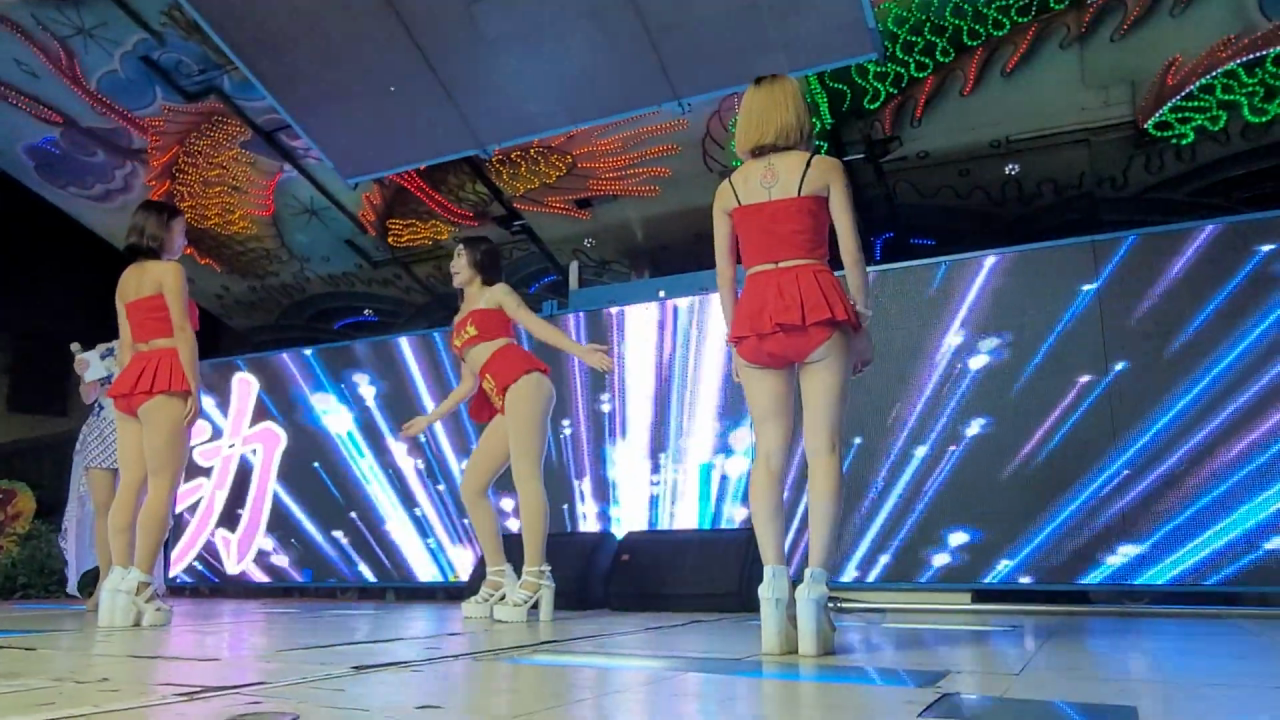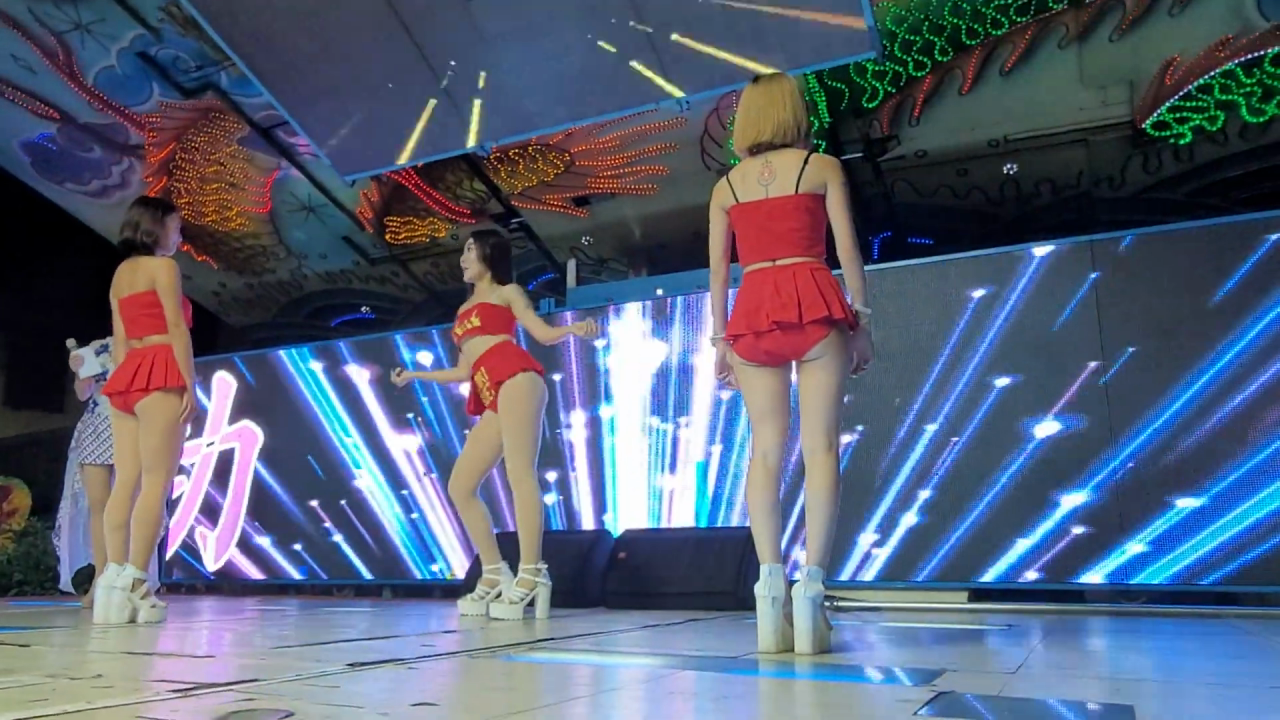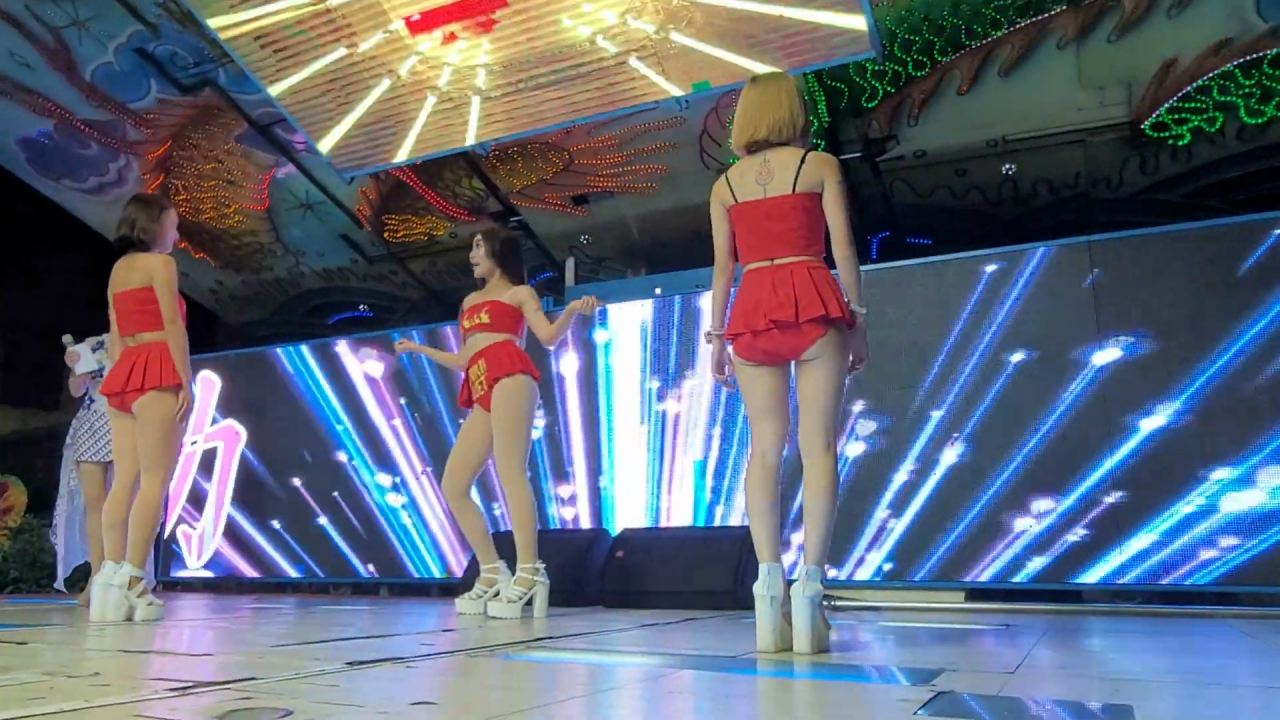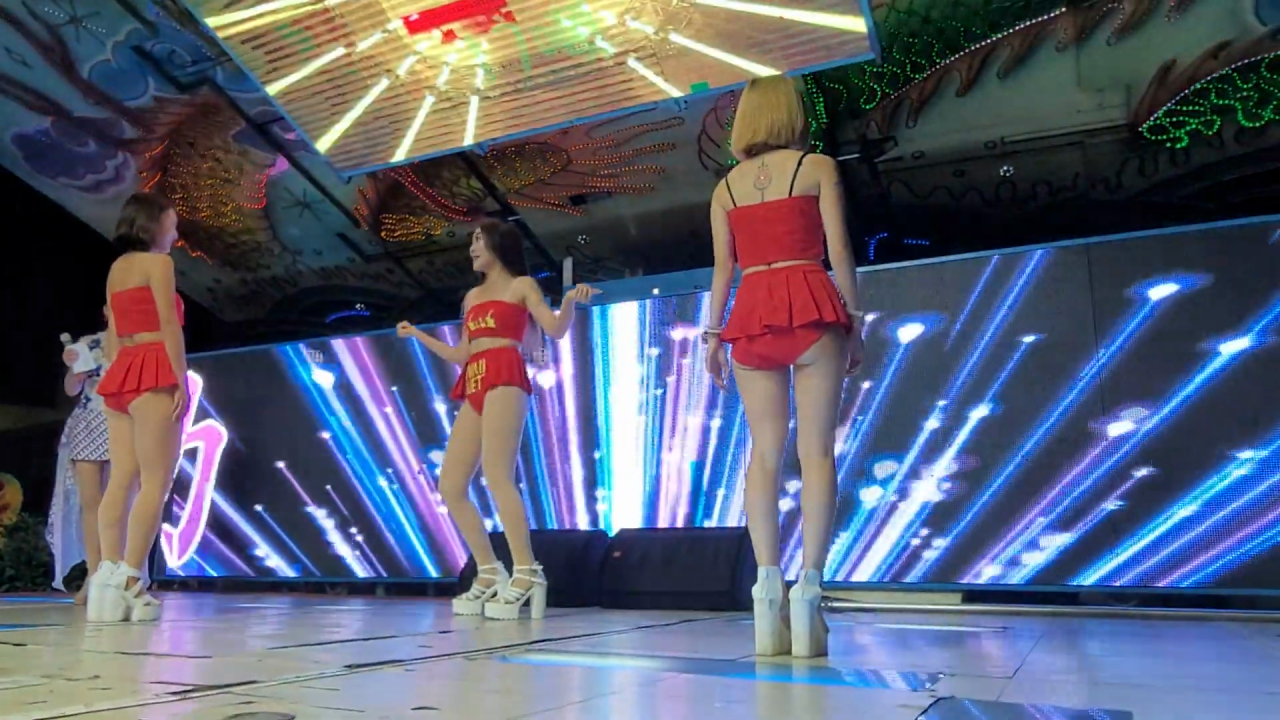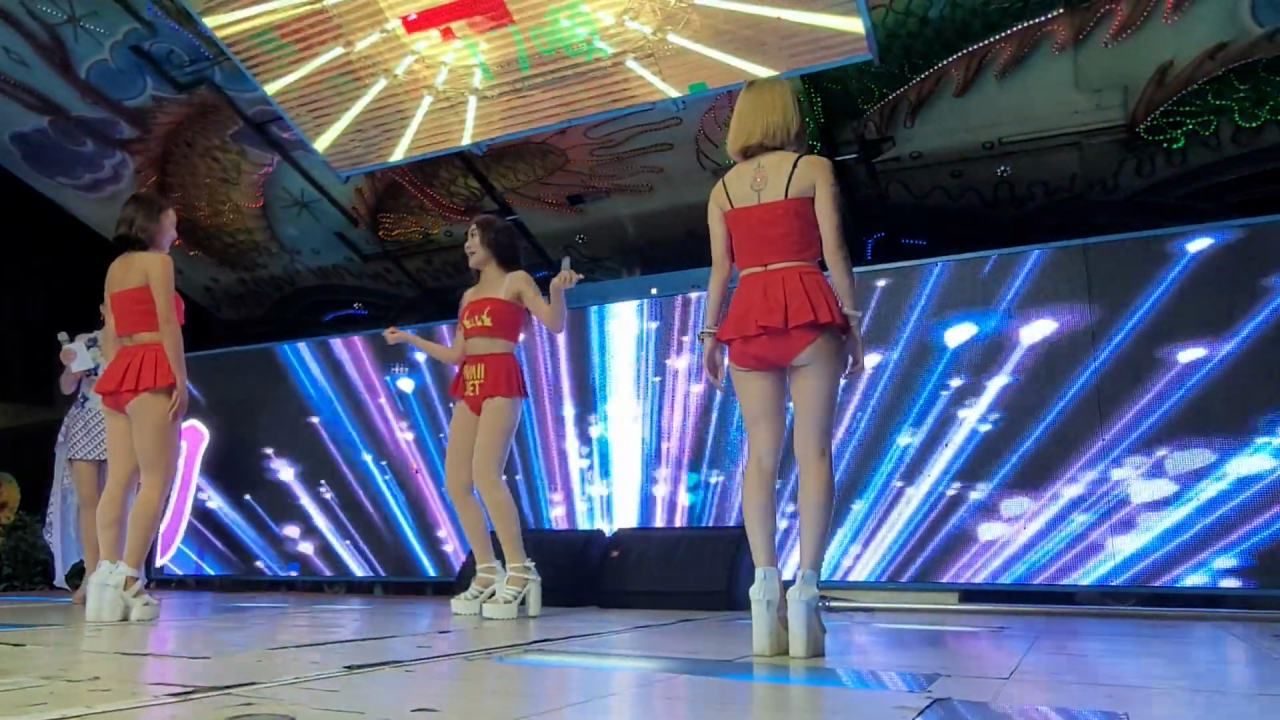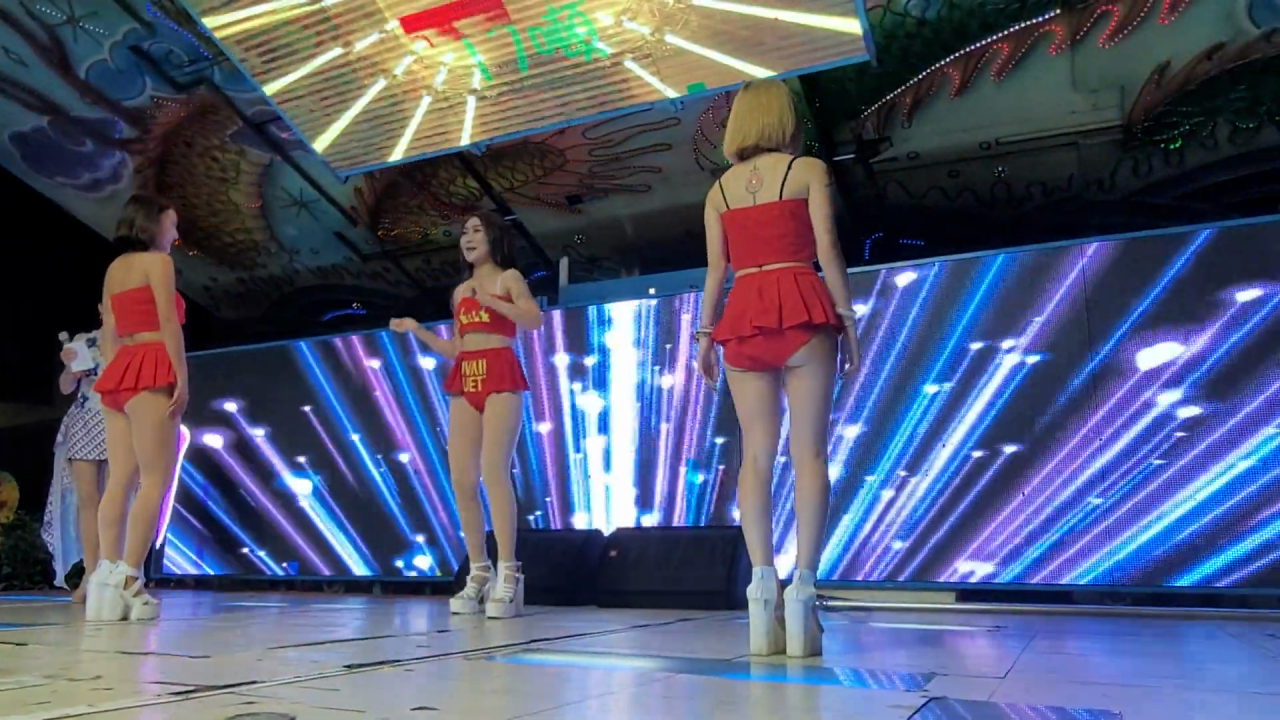
dt=0.2s
person 1, frame 1
left shoulder: (728, 188)
right shoulder: (825, 168)
left elbow: (724, 272)
right elbow: (852, 252)
left wrist: (735, 333)
right wrist: (861, 322)
left hip: (755, 314)
right hip: (816, 308)
left knee: (768, 452)
right knee: (822, 448)
left ankle: (774, 587)
right ankle: (815, 585)
person 1, frame 2
left shoulder: (725, 185)
right shoulder: (822, 166)
left elbow: (717, 268)
right elbow: (848, 250)
left wrist: (721, 337)
right wrist: (861, 320)
left hip: (752, 312)
right hip: (812, 305)
left knee: (765, 450)
right knee: (819, 447)
left ankle: (770, 586)
right ankle: (811, 584)
person 1, frame 3
left shoulder: (726, 182)
right shoulder: (820, 165)
left elbow: (722, 264)
right elbow: (843, 247)
left wrist: (717, 335)
right wrist: (856, 319)
left hip: (753, 311)
right hip: (811, 303)
left knee: (765, 450)
right knee: (817, 447)
left ankle: (769, 586)
right ankle: (810, 584)
person 1, frame 4
left shoulder: (726, 185)
right shoulder: (819, 167)
left elbow: (723, 266)
right elbow: (840, 251)
left wrist: (714, 336)
right wrist: (854, 319)
left hip: (751, 315)
right hip: (810, 308)
left knee: (764, 453)
right knee: (815, 451)
left ankle: (769, 591)
right ankle: (808, 587)
person 1, frame 5
left shoulder: (723, 186)
right shoulder: (815, 168)
left elbow: (720, 267)
right elbow: (834, 251)
left wrist: (709, 334)
right wrist: (853, 321)
left hip: (749, 316)
right hip: (806, 310)
left knee: (761, 455)
right knee: (812, 453)
left ankle: (766, 590)
right ankle: (805, 589)
person 1, frame 6
left shoulder: (720, 188)
right shoulder: (809, 170)
left elbow: (715, 268)
right elbow: (828, 252)
left wrist: (705, 334)
right wrist: (847, 319)
left hip: (743, 318)
right hip: (800, 310)
left knee: (756, 455)
right knee: (808, 453)
left ankle: (763, 590)
right ankle: (802, 587)
person 2, frame 1
left shoulder: (126, 277)
right shoulder: (170, 269)
left elbow: (125, 341)
right elbow: (183, 331)
left wrist: (131, 385)
right wrist: (194, 387)
left hip: (131, 382)
right hip: (164, 379)
left knee: (131, 485)
right knee: (162, 485)
left ankle: (120, 583)
right ankle: (138, 587)
person 2, frame 2
left shoulder: (121, 272)
right shoulder: (163, 266)
left elbow: (119, 337)
right elbow: (177, 327)
left wrist: (126, 379)
right wrist: (190, 383)
left hip: (126, 378)
right hip: (160, 375)
left knee: (126, 482)
right knee: (156, 482)
left ankle: (116, 578)
right ankle: (134, 584)
person 2, frame 3
left shoulder: (118, 268)
right shoulder: (159, 262)
left elbow: (115, 333)
right elbow: (172, 324)
left wrist: (121, 375)
right wrist: (186, 380)
left hip: (123, 375)
right hip: (156, 372)
left knee: (125, 480)
right knee: (154, 480)
left ankle: (111, 577)
right ankle: (130, 582)
person 2, frame 4
left shoulder: (117, 268)
right shoulder: (158, 262)
left elbow: (113, 333)
right elbow: (169, 325)
left wrist: (119, 374)
right wrist: (182, 380)
left hip: (121, 375)
right hip: (152, 373)
left knee: (122, 480)
right knee: (156, 481)
left ankle: (109, 577)
right ankle: (128, 581)
person 2, frame 5
left shoulder: (115, 267)
right shoulder: (157, 261)
left elbow: (111, 331)
right elbow: (168, 324)
left wrist: (117, 373)
right wrist: (181, 379)
left hip: (118, 376)
right hip: (151, 373)
left knee: (119, 480)
right knee: (156, 480)
left ankle: (108, 577)
right ankle: (126, 581)
person 2, frame 6
left shoulder: (114, 268)
right shoulder: (158, 262)
left elbow: (109, 331)
right elbow: (169, 323)
left wrist: (117, 372)
right wrist: (182, 378)
left hip: (118, 376)
right hip: (150, 373)
left knee: (120, 481)
right knee: (155, 480)
left ankle: (108, 576)
right ankle: (126, 582)
person 3, frame 1
left shoulder: (498, 293)
right shoulder: (459, 320)
left elbow: (537, 326)
right elbow: (469, 383)
left wrist: (579, 351)
right wrist: (431, 415)
left hip: (524, 381)
right hip: (502, 404)
left knee: (525, 475)
right knee: (471, 487)
left ankle: (535, 577)
right ankle: (500, 577)
person 3, frame 2
left shoulder: (508, 293)
right shoulder: (465, 308)
left elbow: (543, 334)
left wrist: (571, 329)
right wrist: (418, 375)
left hip: (516, 378)
right hip: (489, 399)
left knee: (520, 472)
right knee: (460, 487)
left ankle: (531, 575)
right ankle: (495, 575)
person 3, frame 3
left shoulder: (519, 292)
right shoulder: (470, 300)
left elbow: (548, 335)
left wrist: (571, 312)
right wrist: (419, 348)
left hip: (510, 376)
right hip: (480, 393)
left knee: (510, 473)
right knee: (453, 487)
left ankle: (529, 573)
right ankle: (493, 573)
person 3, frame 4
left shoulder: (522, 286)
right shoulder: (472, 296)
left elbow: (556, 329)
left wrist: (569, 303)
right wrist: (418, 335)
left hip: (505, 380)
right hip: (472, 390)
left knee: (497, 476)
right knee: (451, 487)
left ankle: (527, 575)
right ankle: (491, 574)
person 3, frame 5
left shoulder: (516, 281)
right shoulder: (469, 295)
left elbow: (556, 323)
left wrist: (557, 292)
right wrist: (410, 340)
left hip: (502, 384)
right hip: (467, 389)
left knee: (486, 475)
right knee: (457, 483)
left ankle: (521, 574)
right ankle: (490, 573)
person 3, frame 6
left shoulder: (508, 277)
right shoulder: (459, 290)
left elbow: (533, 318)
left wrist: (492, 301)
right wrist: (415, 330)
left hip: (501, 379)
right hip: (463, 384)
left knee: (493, 471)
right knee: (461, 479)
left ankle: (508, 573)
right ankle: (480, 570)
person 4, frame 1
right shoulder: (101, 351)
right elbow: (88, 397)
right wrist: (84, 376)
right hip: (100, 432)
right knee: (101, 507)
right ankle: (104, 581)
person 4, frame 2
right shoulder: (96, 348)
right elbow: (83, 394)
right wrist: (79, 371)
right hip: (96, 430)
right knee: (96, 503)
right ankle: (100, 577)
person 4, frame 3
right shoulder: (91, 344)
right elbow: (76, 390)
right wrist: (75, 368)
right hip: (91, 427)
right knee: (92, 501)
right ankle: (96, 575)
person 4, frame 4
right shoulder: (86, 343)
right elbow: (71, 389)
right wrist: (71, 366)
right hip: (86, 427)
right knee: (88, 501)
right ankle: (92, 575)
person 4, frame 5
right shoulder: (83, 342)
right elbow: (67, 388)
right wrist: (69, 366)
right hip: (84, 427)
right knee: (86, 500)
right ankle: (90, 574)
person 4, frame 6
right shoulder: (82, 340)
right elbow: (66, 387)
right wrist: (69, 365)
right hip: (84, 425)
right knee: (85, 499)
right ankle: (89, 573)
